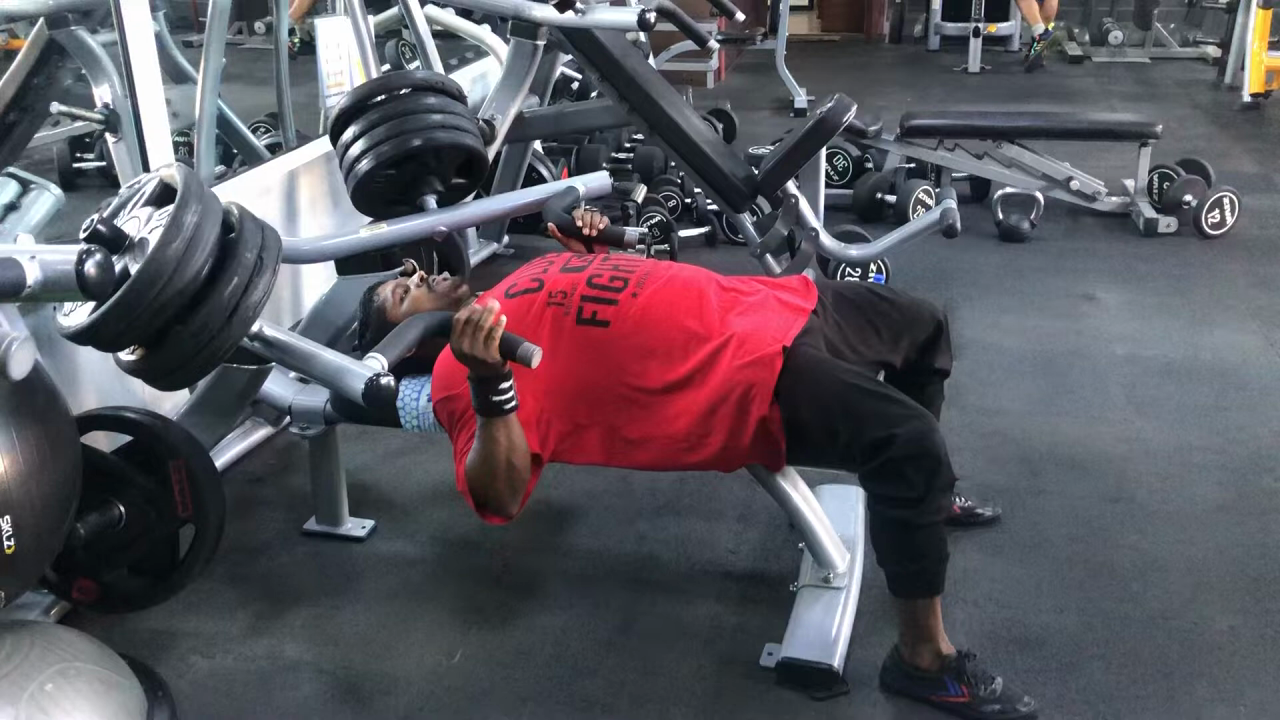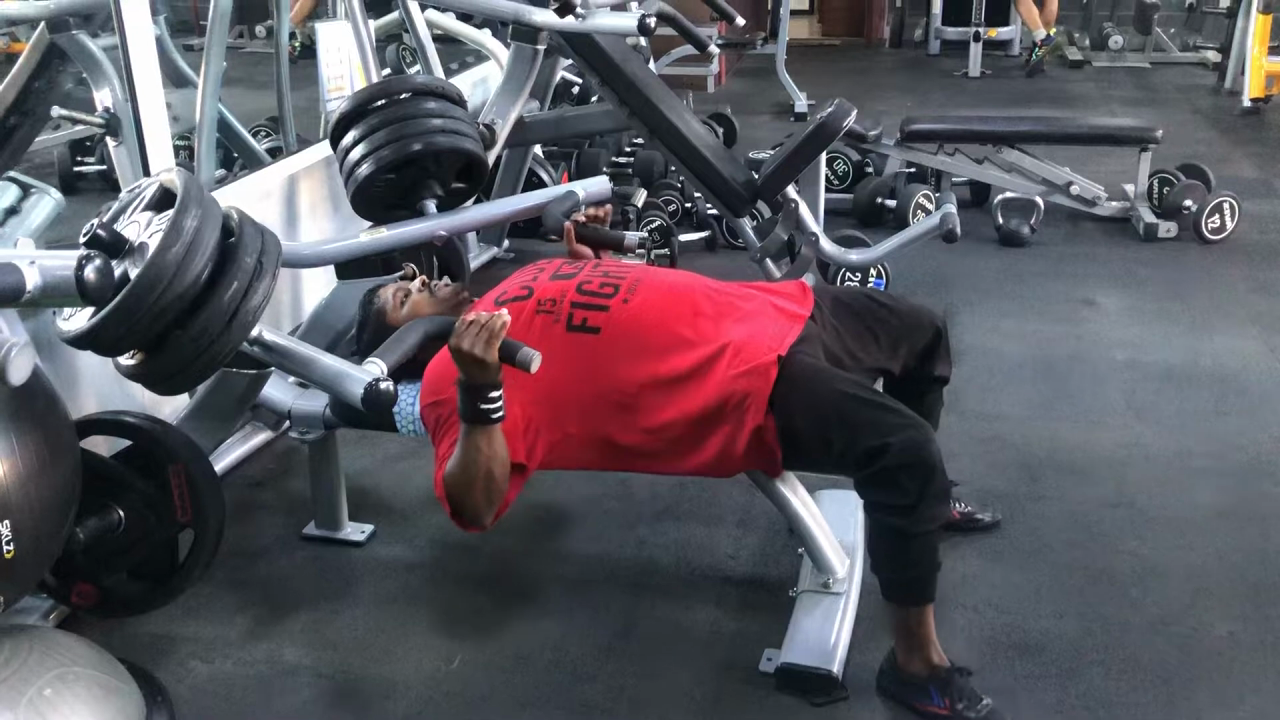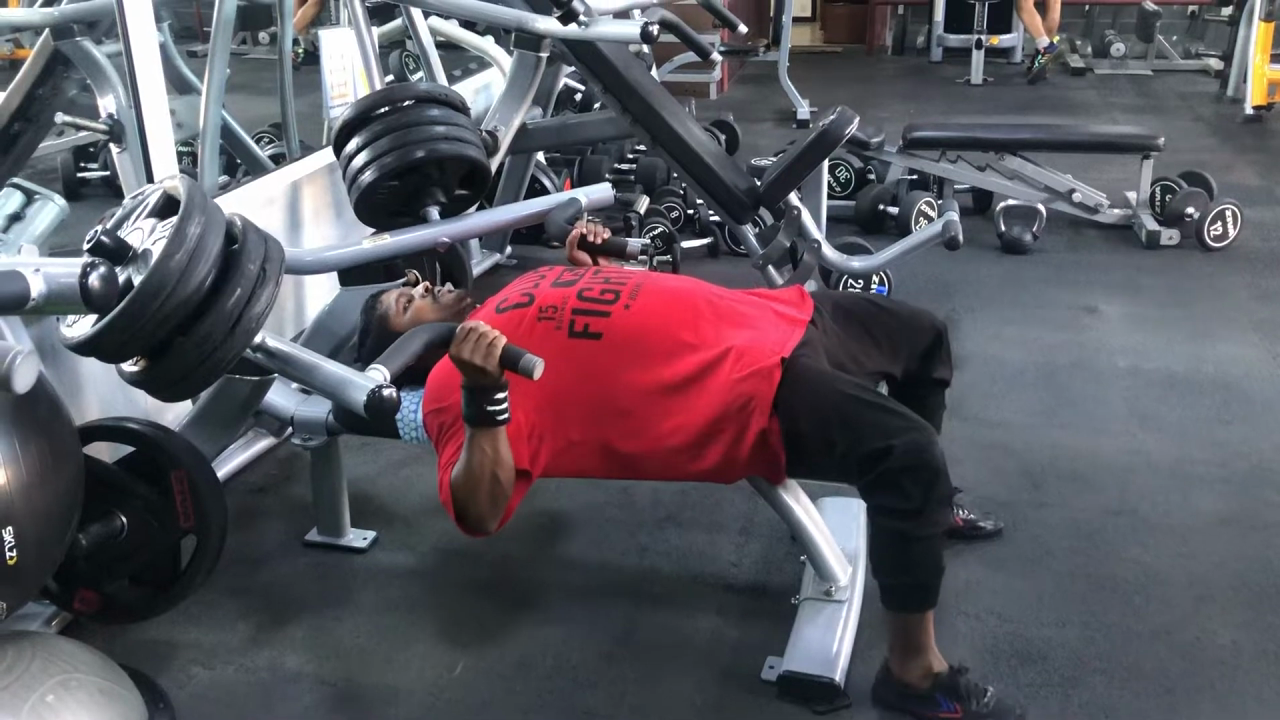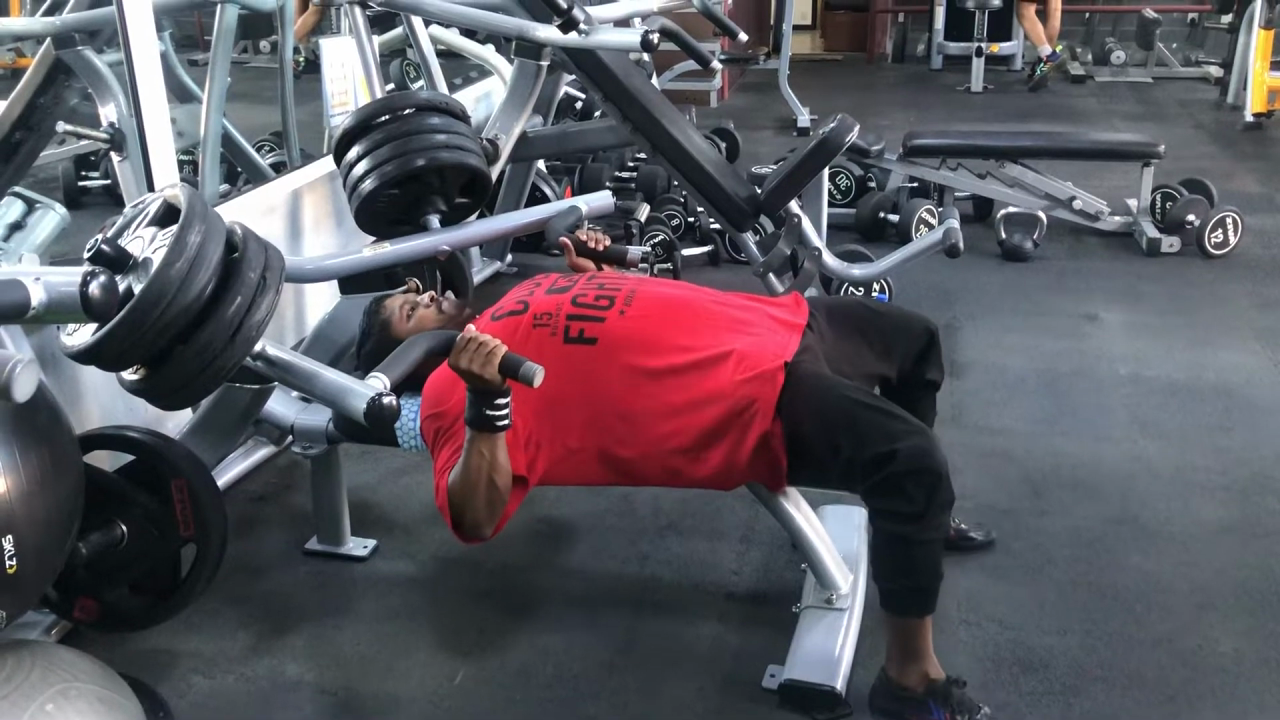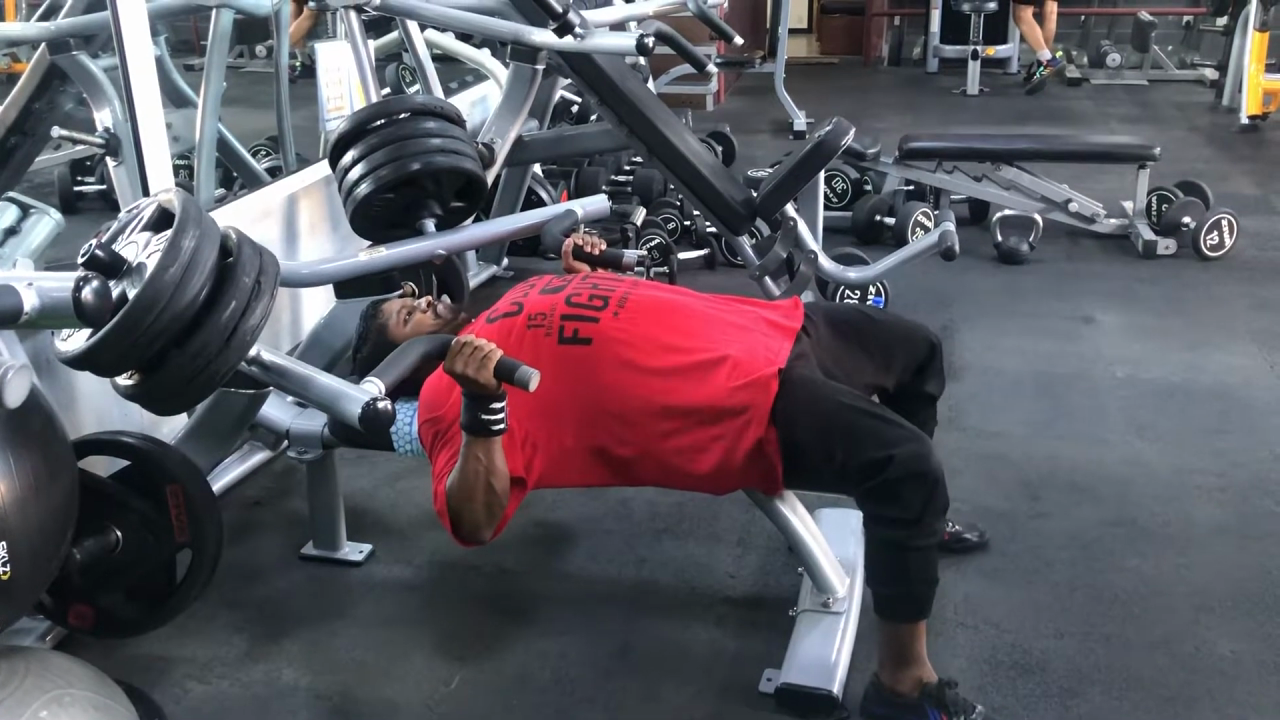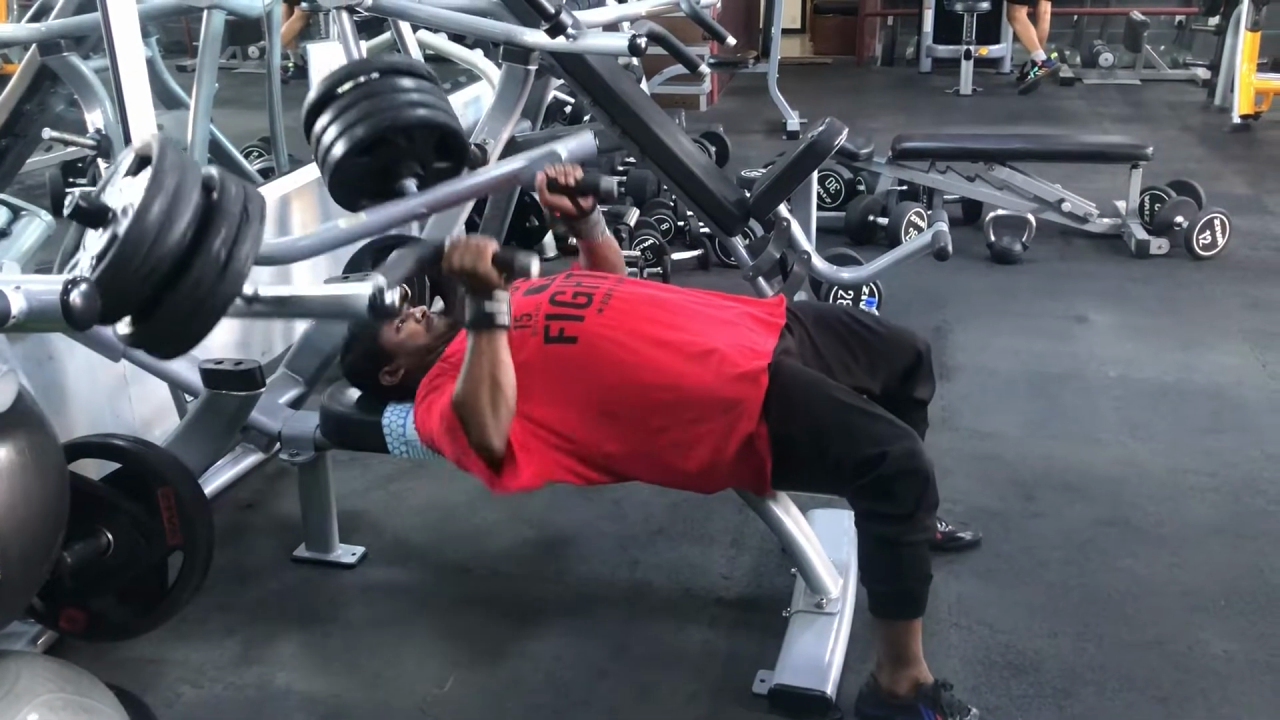
dt=0.4s
person 1, frame 1
left shoulder: (516, 289)
right shoulder: (459, 368)
right elbow: (500, 497)
left wrist: (593, 245)
right wrist: (489, 380)
right hip: (748, 379)
left knee: (921, 326)
right knee: (912, 442)
left ankle: (917, 495)
right ankle: (925, 657)
person 1, frame 2
left shoulder: (512, 291)
right shoulder: (452, 372)
right elbow: (476, 507)
left wrist: (594, 249)
right wrist: (478, 387)
right hip: (741, 384)
left knee: (921, 331)
right knee: (904, 450)
left ankle: (916, 503)
right ankle: (917, 663)
person 1, frame 3
left shoulder: (515, 299)
right shoulder: (454, 379)
right elbow: (479, 513)
left wrist: (593, 259)
right wrist: (482, 395)
right hip: (747, 391)
left knee: (920, 336)
right knee: (909, 452)
left ankle: (919, 508)
person 1, frame 4
left shoulder: (512, 310)
right shoulder: (451, 389)
right elbow: (476, 520)
left wrist: (597, 268)
right wrist: (486, 401)
right hip: (745, 398)
left knee: (915, 339)
right knee: (913, 459)
left ankle: (913, 518)
person 1, frame 5
left shoulder: (508, 315)
right shoulder: (446, 395)
right elbow: (476, 524)
left wrist: (592, 272)
right wrist: (481, 403)
right hip: (738, 403)
left knee: (917, 350)
right knee: (908, 465)
left ankle: (910, 528)
person 1, frame 6
left shoulder: (510, 305)
right shoulder: (443, 395)
left elbow: (610, 277)
right elbow: (488, 437)
left wrist: (581, 212)
right wrist: (483, 307)
right hip: (727, 400)
left knee: (906, 357)
right knee: (897, 463)
left ankle: (903, 529)
